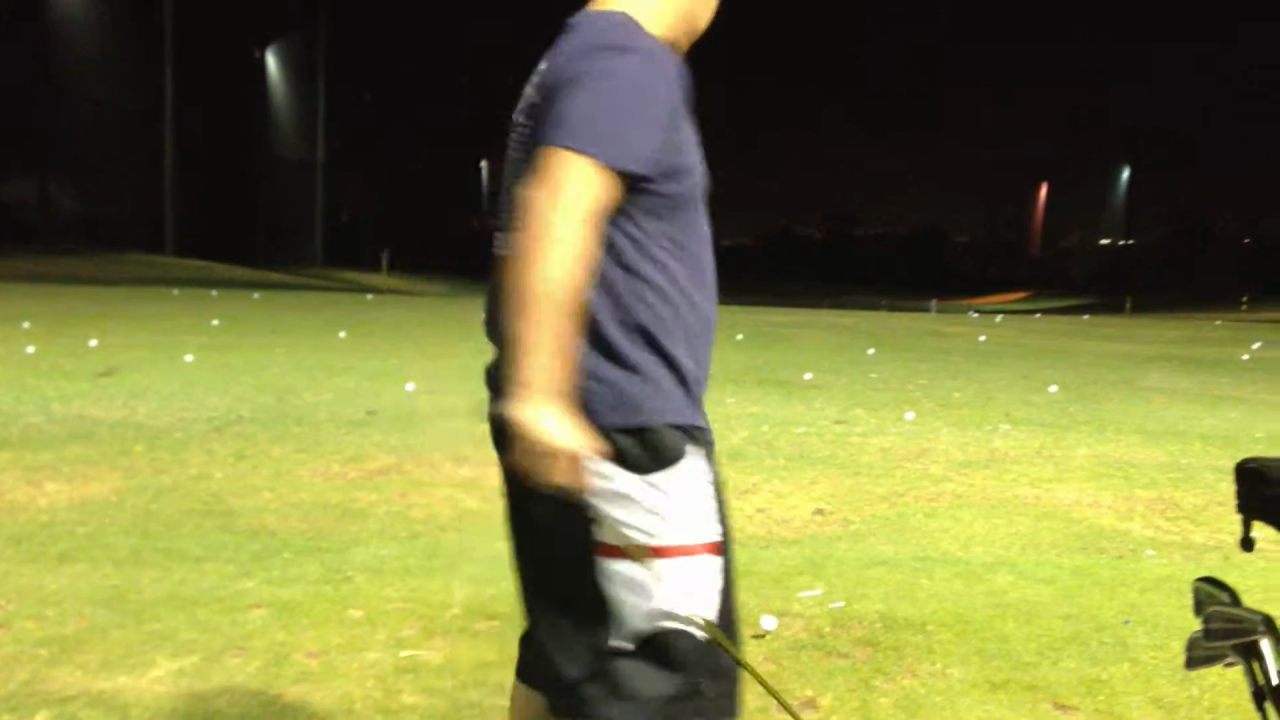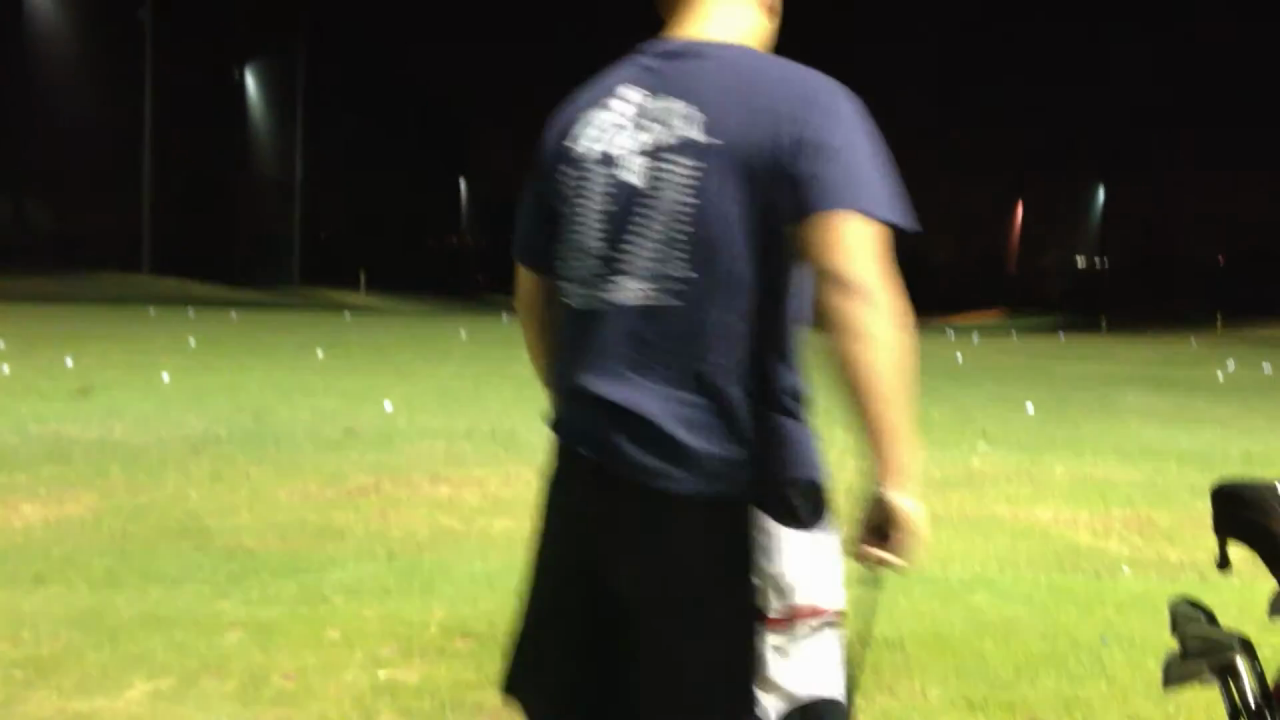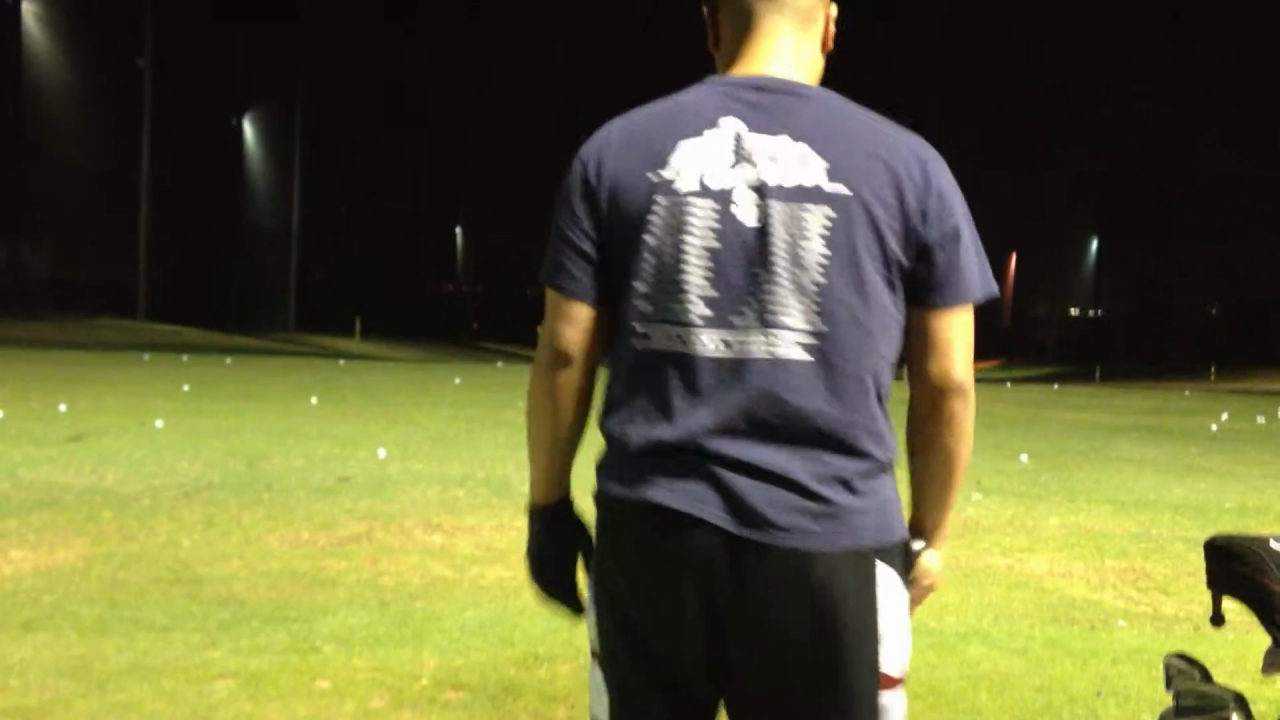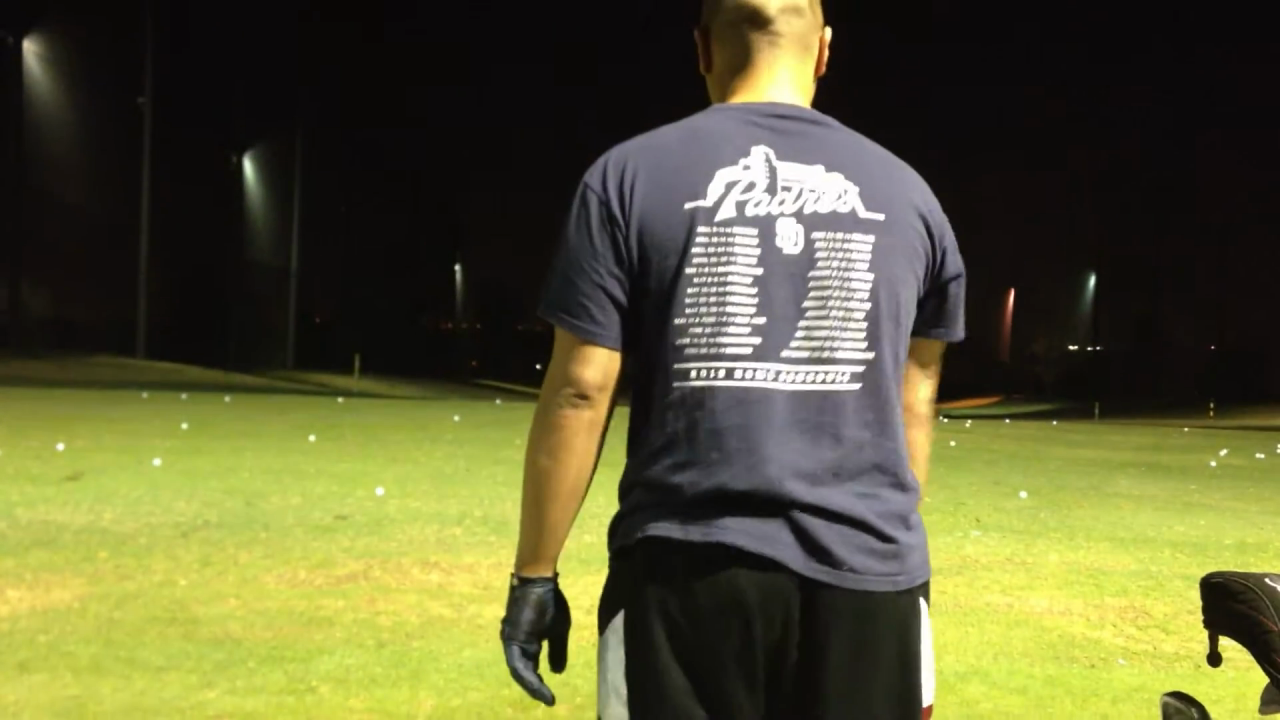
dt=0.3s
person 1, frame 1
left shoulder: (580, 62)
right shoulder: (628, 61)
right elbow: (557, 213)
right wrist: (537, 395)
left hip: (601, 427)
right hip: (614, 431)
person 1, frame 2
left shoulder: (581, 110)
right shoulder: (805, 104)
left elbow: (534, 298)
right elbow: (858, 286)
right wrist: (897, 476)
left hip: (593, 465)
right hip: (733, 483)
person 1, frame 3
left shoulder: (617, 149)
right shoulder: (908, 164)
left elbow: (566, 352)
right elbow: (947, 384)
left wrist: (548, 505)
right wrist: (926, 534)
left hip: (653, 528)
right hip: (830, 542)
person 1, frame 4
left shoulder: (628, 177)
right shoulder: (906, 192)
left elbow: (580, 394)
right elbow: (911, 407)
left wrist: (534, 574)
left hip: (683, 573)
right hip: (868, 575)
